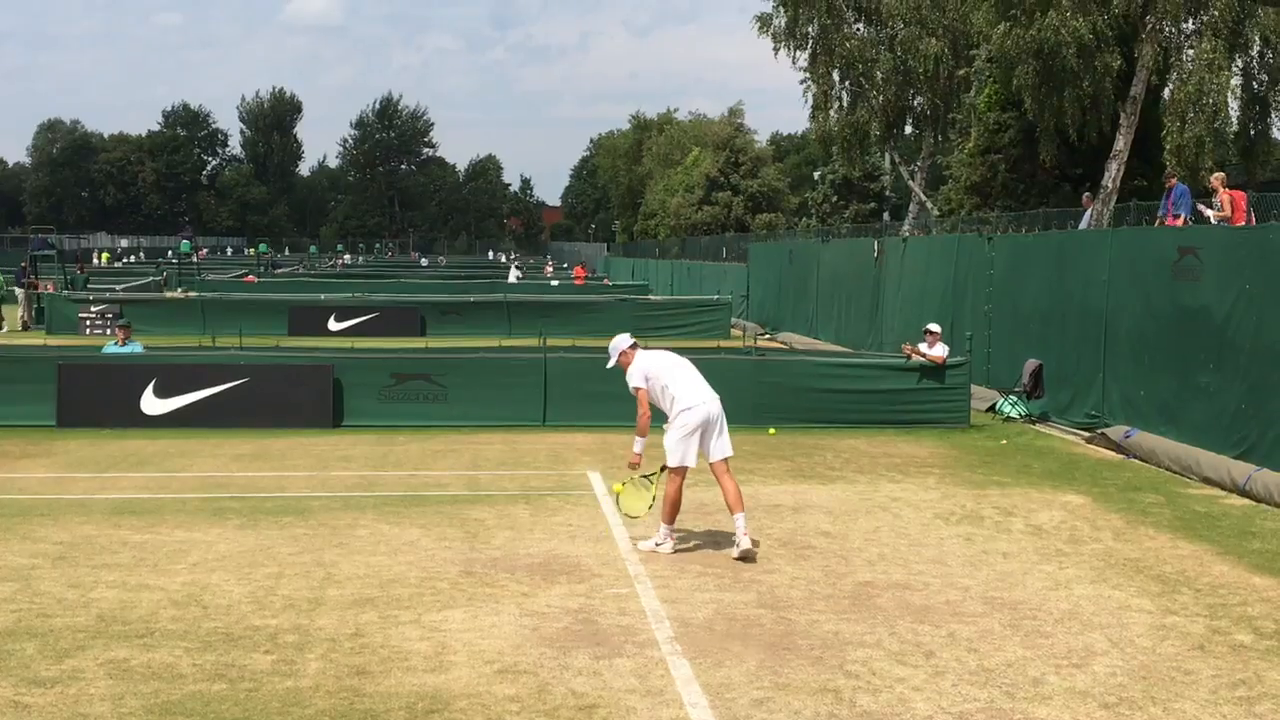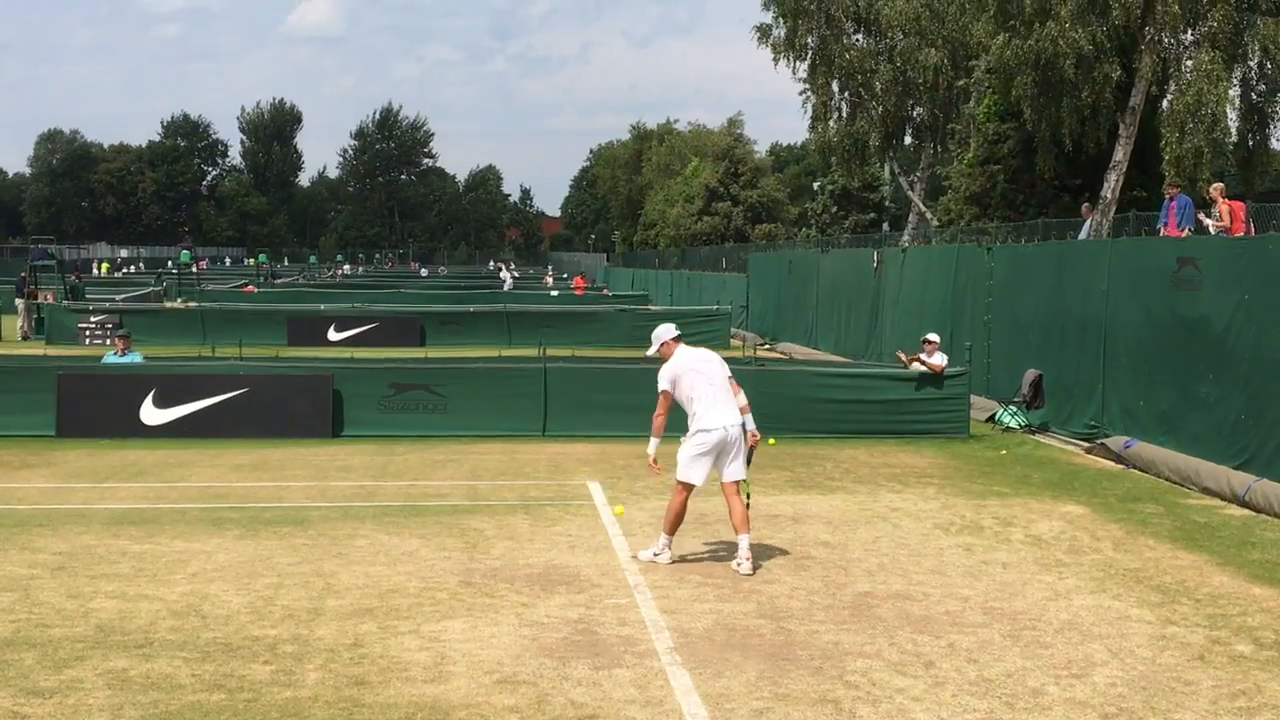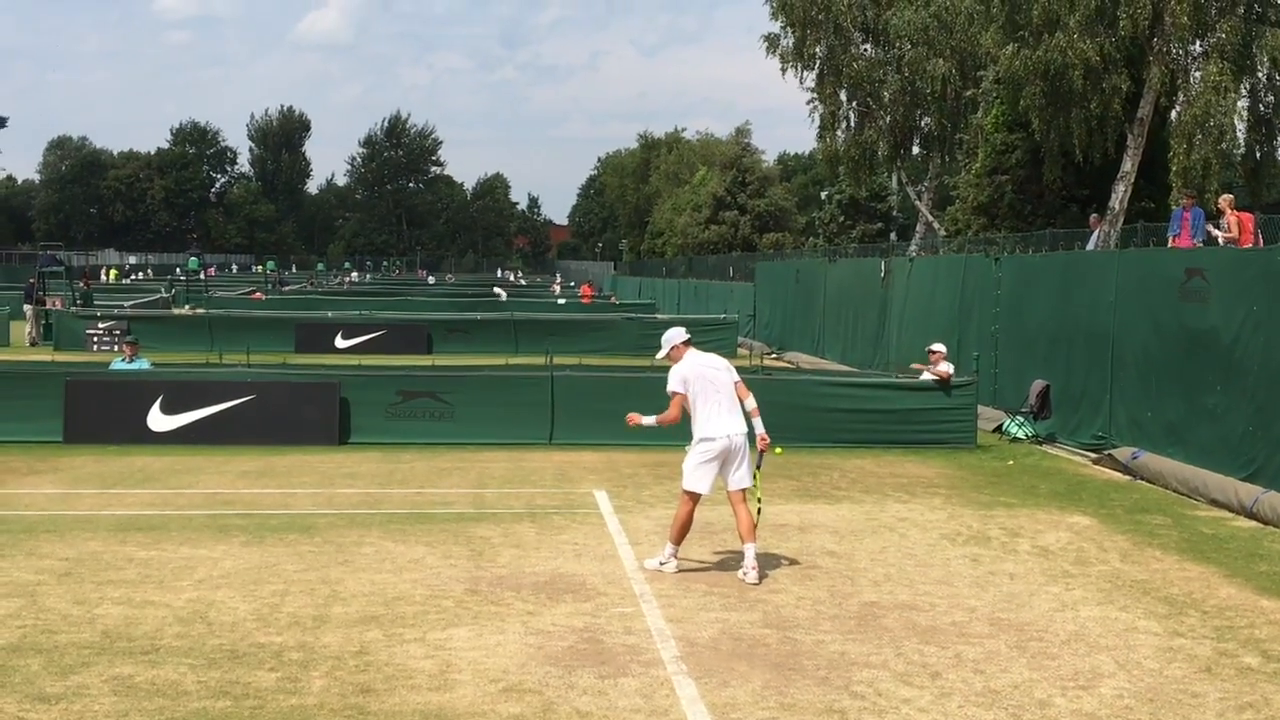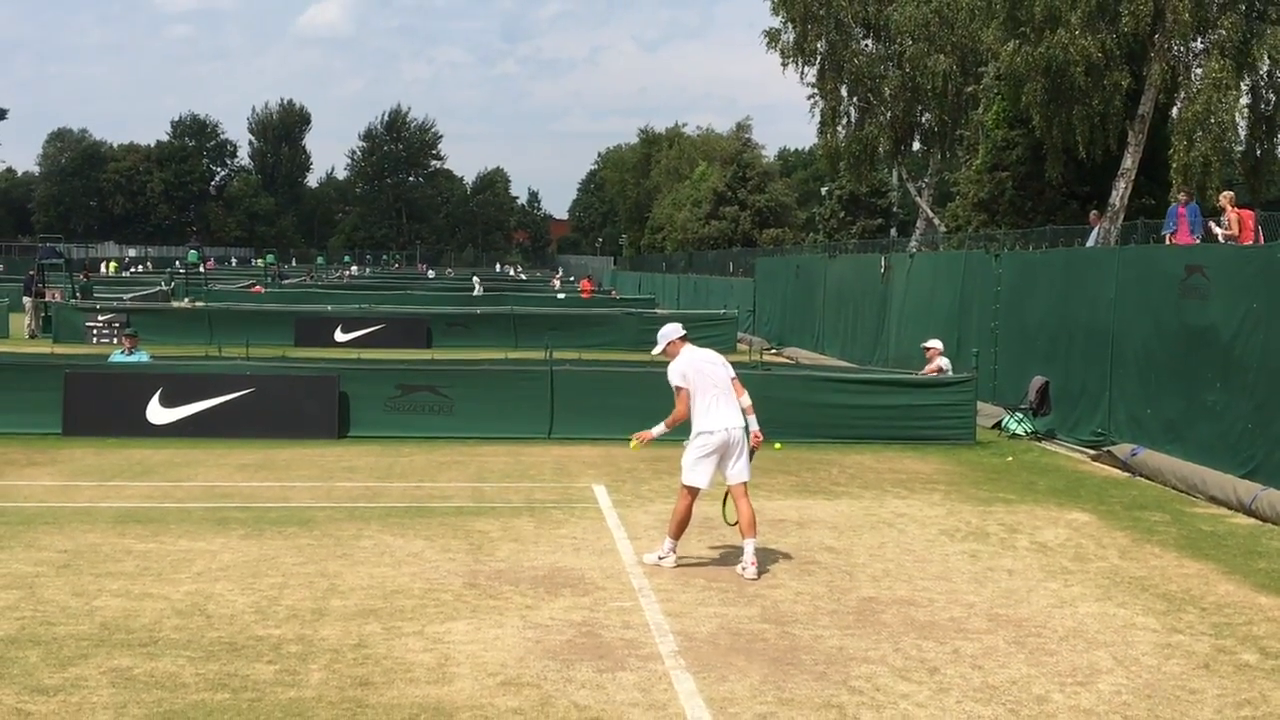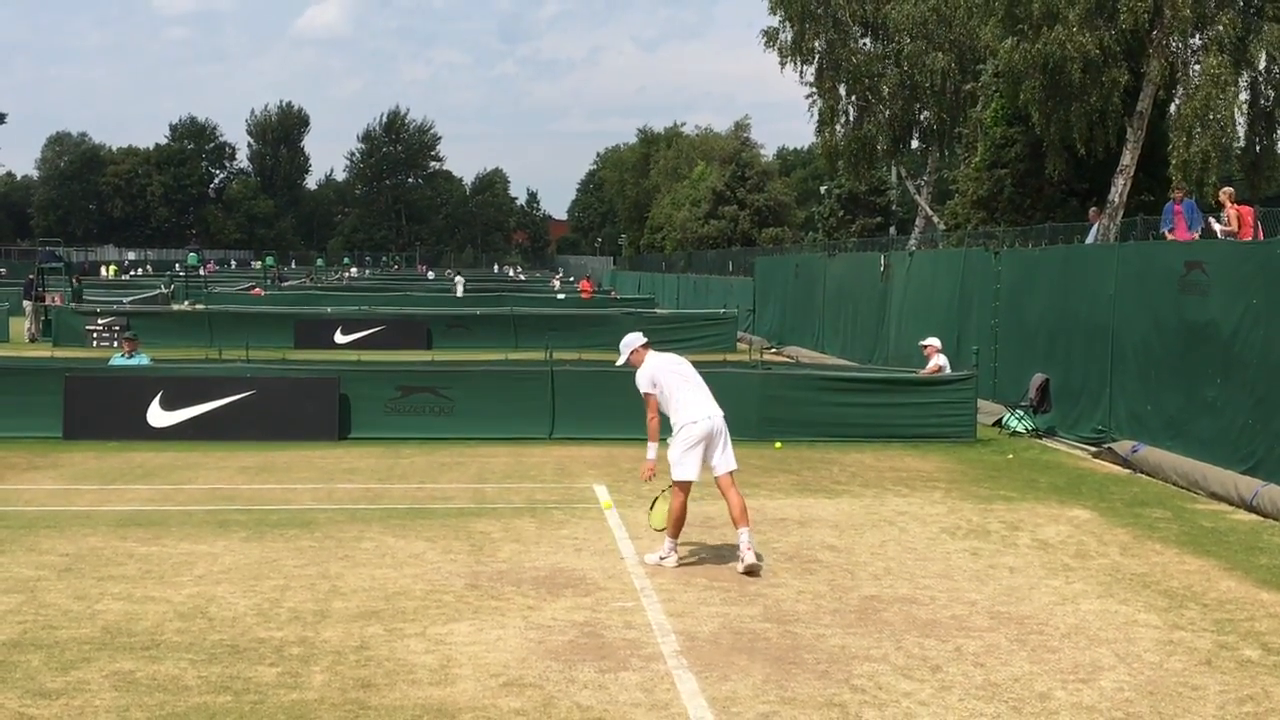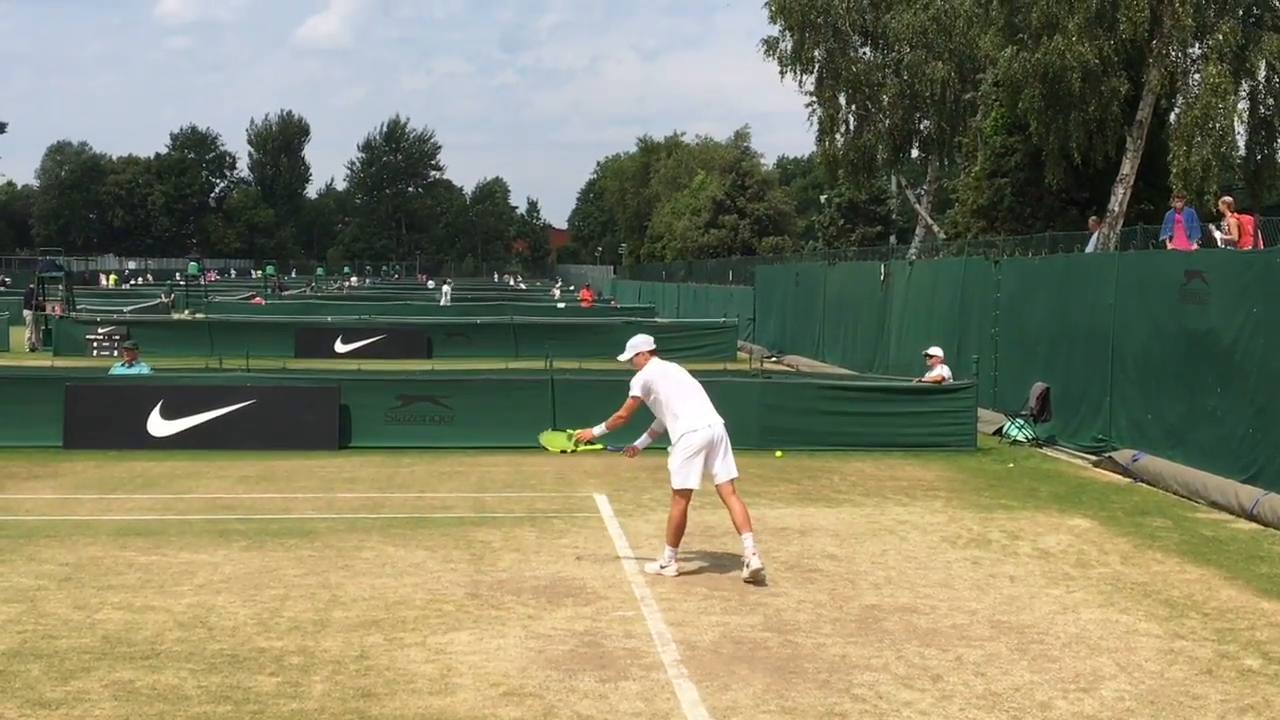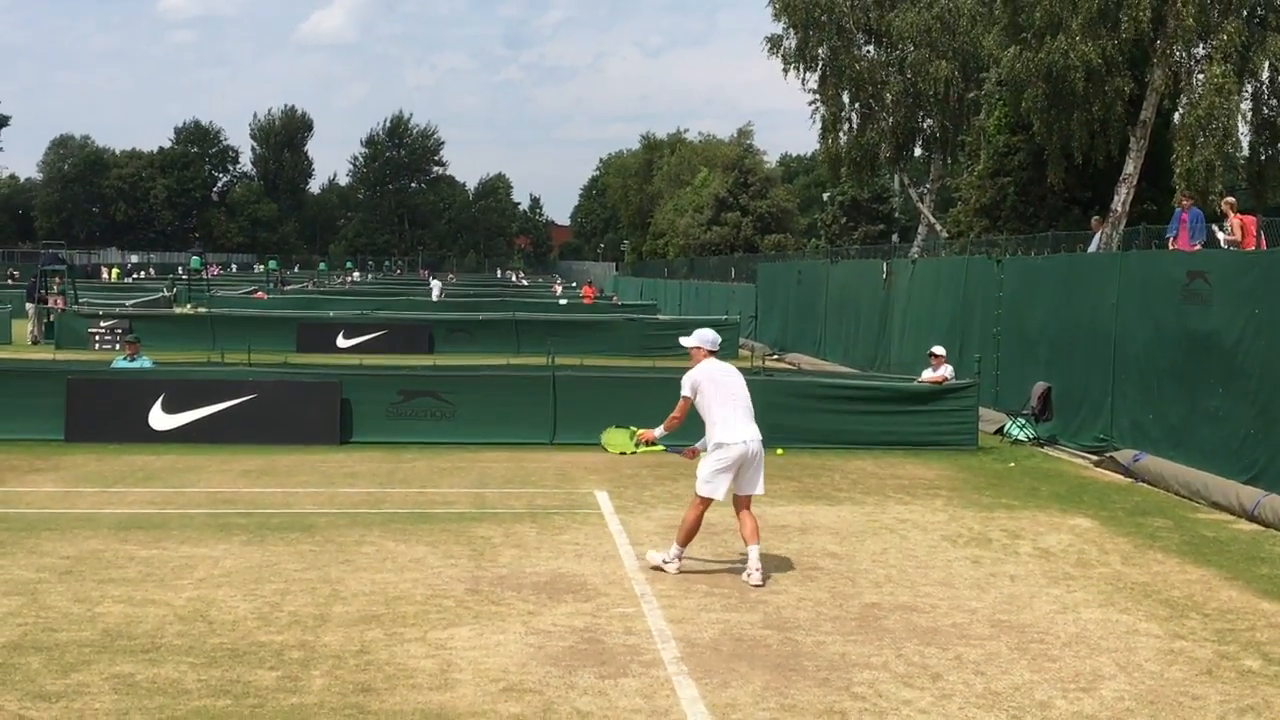
dt=0.5s
person 1, frame 1
left shoulder: (635, 369)
right shoulder: (664, 355)
left elbow: (644, 413)
left wrist: (637, 450)
left hip: (689, 412)
right hip: (712, 405)
left knee: (675, 476)
right knee: (723, 472)
left ankle: (664, 538)
right ankle: (742, 536)
person 1, frame 2
left shoulder: (670, 368)
right shoulder: (711, 355)
left elbow: (661, 414)
right elbow: (737, 393)
left wrist: (652, 450)
right wrist: (751, 427)
left hip: (706, 431)
right hip: (733, 428)
left knee: (681, 491)
right knee: (733, 493)
left ankle: (662, 549)
right ankle: (744, 556)
person 1, frame 3
left shoulder: (679, 370)
right shoulder: (720, 361)
left elbow: (674, 415)
right elbow: (746, 397)
left wrist: (644, 420)
right wrist: (760, 430)
left hip: (709, 440)
right hip: (737, 436)
left knee: (688, 500)
right knee: (739, 501)
left ankle: (668, 558)
right ankle: (750, 565)
person 1, frame 4
left shoulder: (678, 365)
right shoulder: (715, 356)
left elbow: (682, 411)
right elbow: (741, 393)
left wrist: (655, 432)
right wrist: (754, 427)
left hip: (708, 433)
right hip: (735, 429)
left knee: (687, 495)
right knee: (741, 495)
left ankle: (667, 552)
right ankle: (749, 560)
person 1, frame 5
left shoulder: (645, 371)
right shoulder: (675, 359)
left elbow: (653, 417)
left wrist: (651, 457)
left hip: (691, 425)
right hip: (715, 419)
left knee: (679, 492)
right knee: (728, 486)
left ankle: (669, 553)
right ankle: (747, 550)
person 1, frame 6
left shoulder: (644, 376)
right shoulder: (673, 369)
left elbow: (623, 415)
left wrist: (594, 432)
right wrist: (638, 444)
left hip: (691, 434)
right hip: (716, 428)
left knee: (680, 500)
right knee: (729, 494)
left ankle: (669, 561)
right ankle: (751, 555)
person 1, frame 7
left shoulder: (694, 375)
right shoulder: (733, 371)
left elbow: (678, 417)
left wrist: (656, 433)
right wrist: (700, 447)
left hip: (726, 446)
right hip: (753, 442)
left knee: (699, 504)
right knee: (743, 507)
left ankle: (672, 558)
right ankle: (754, 567)
